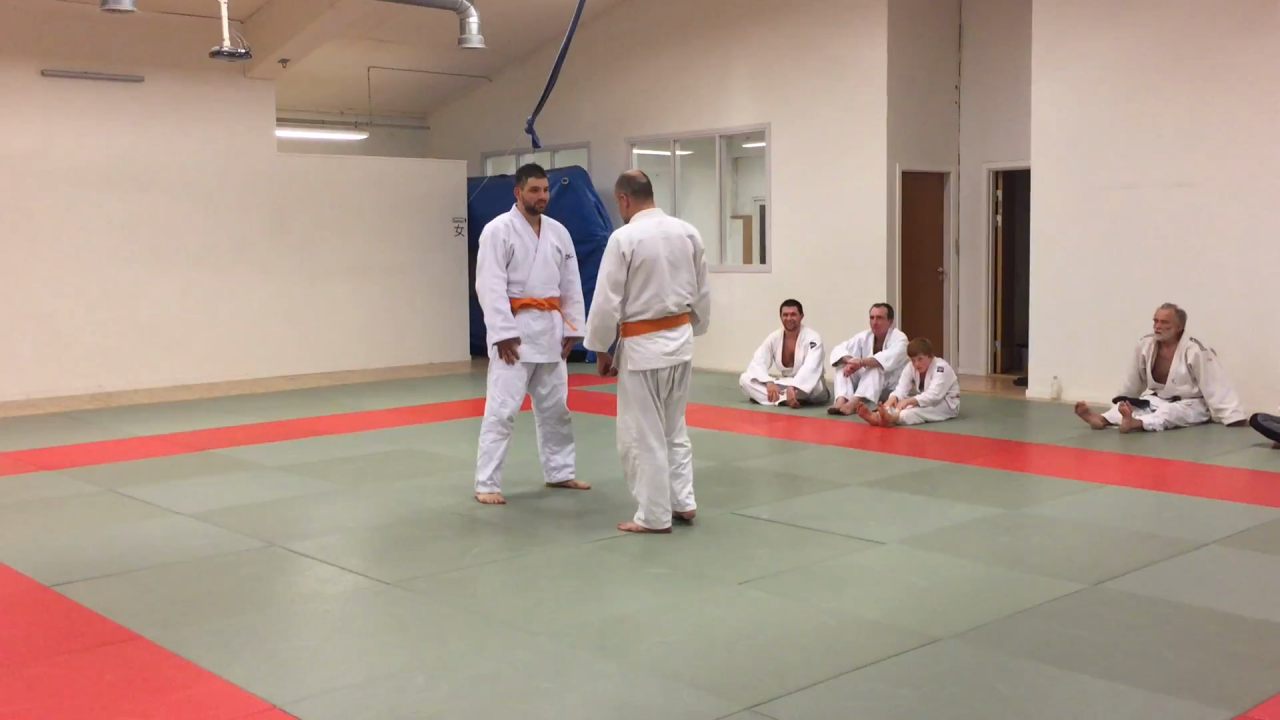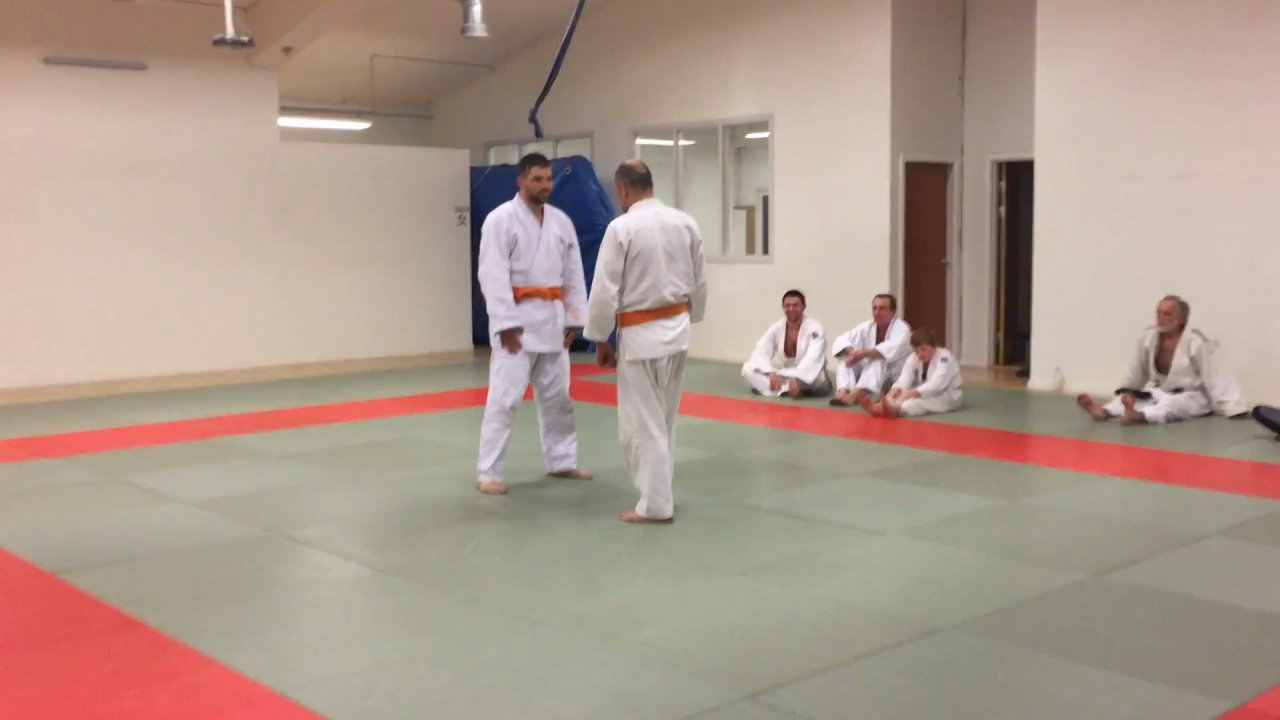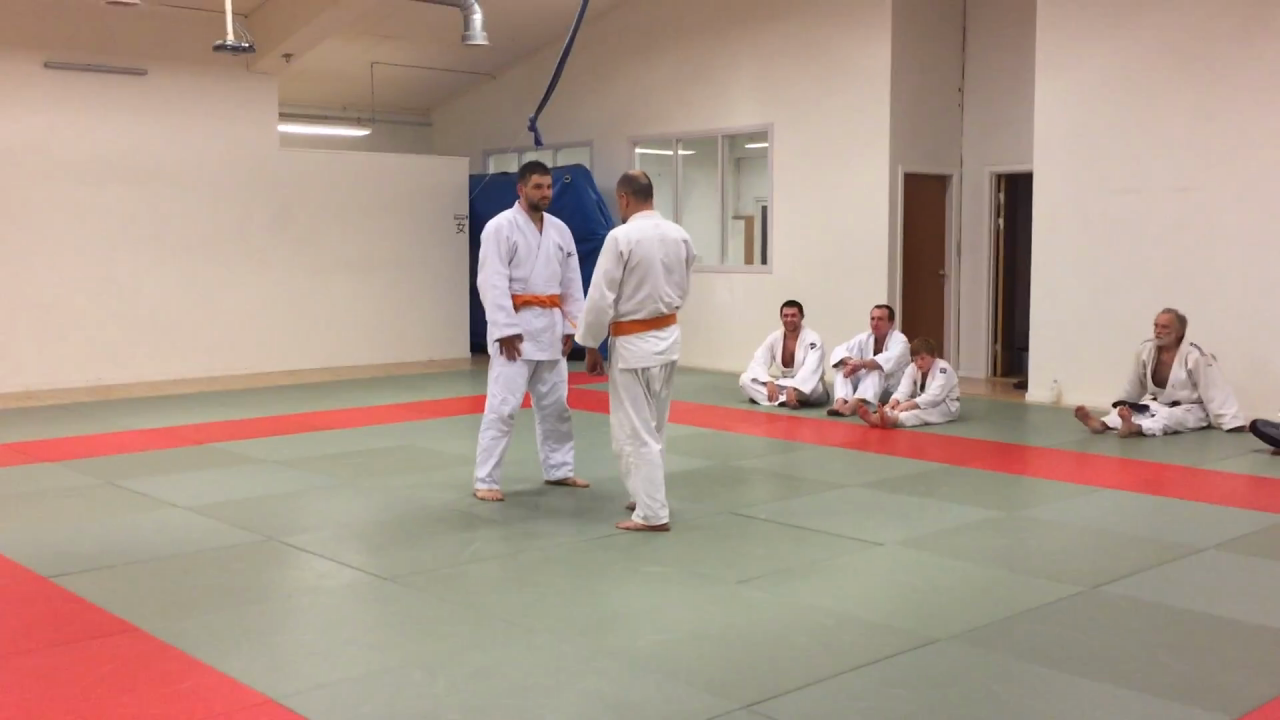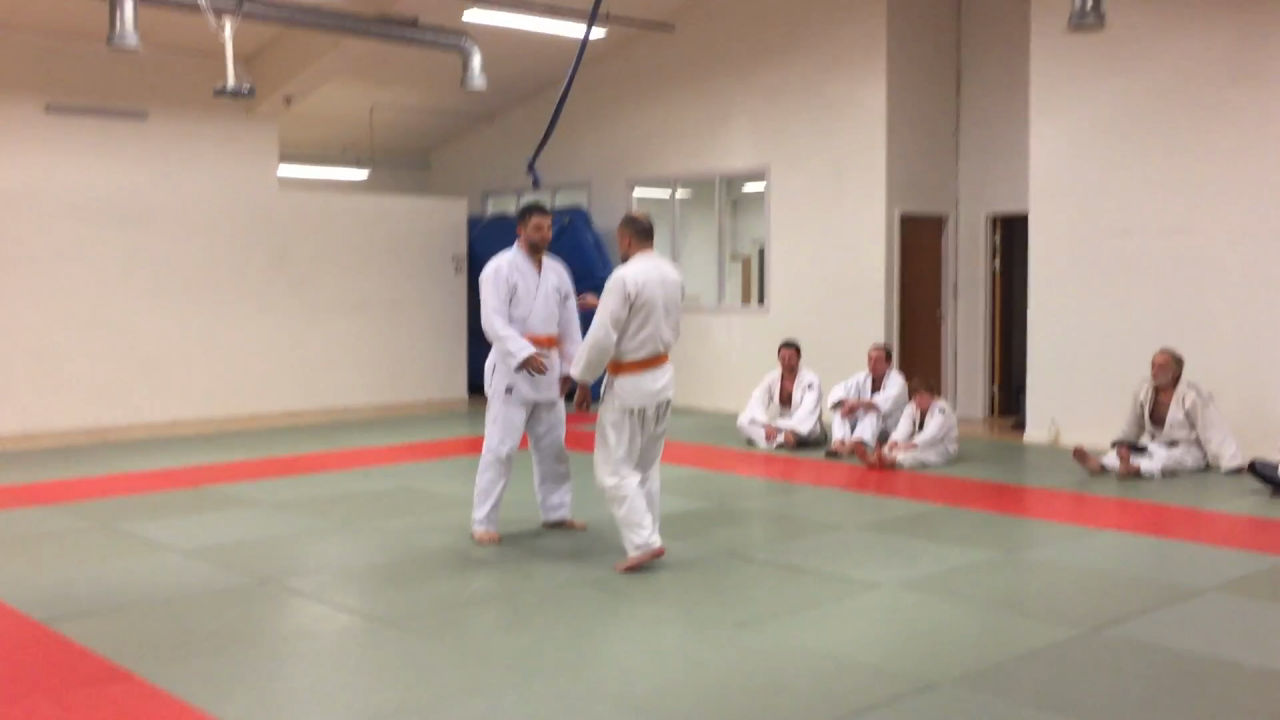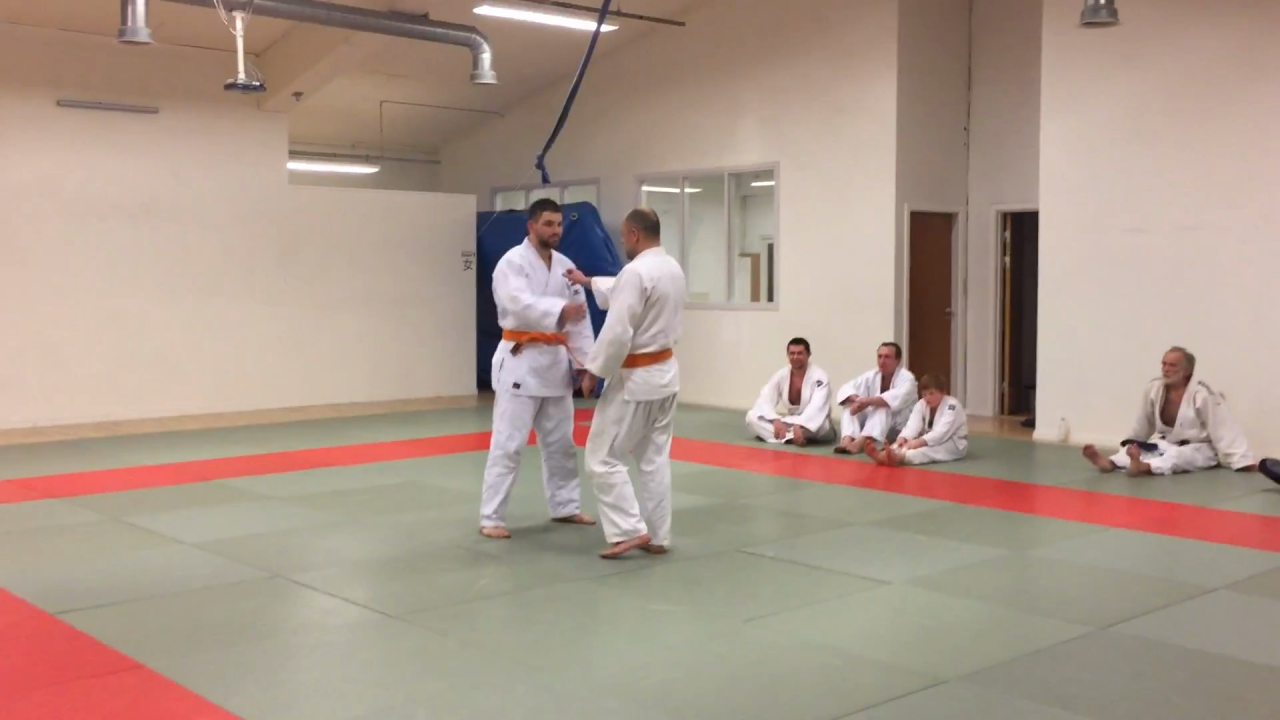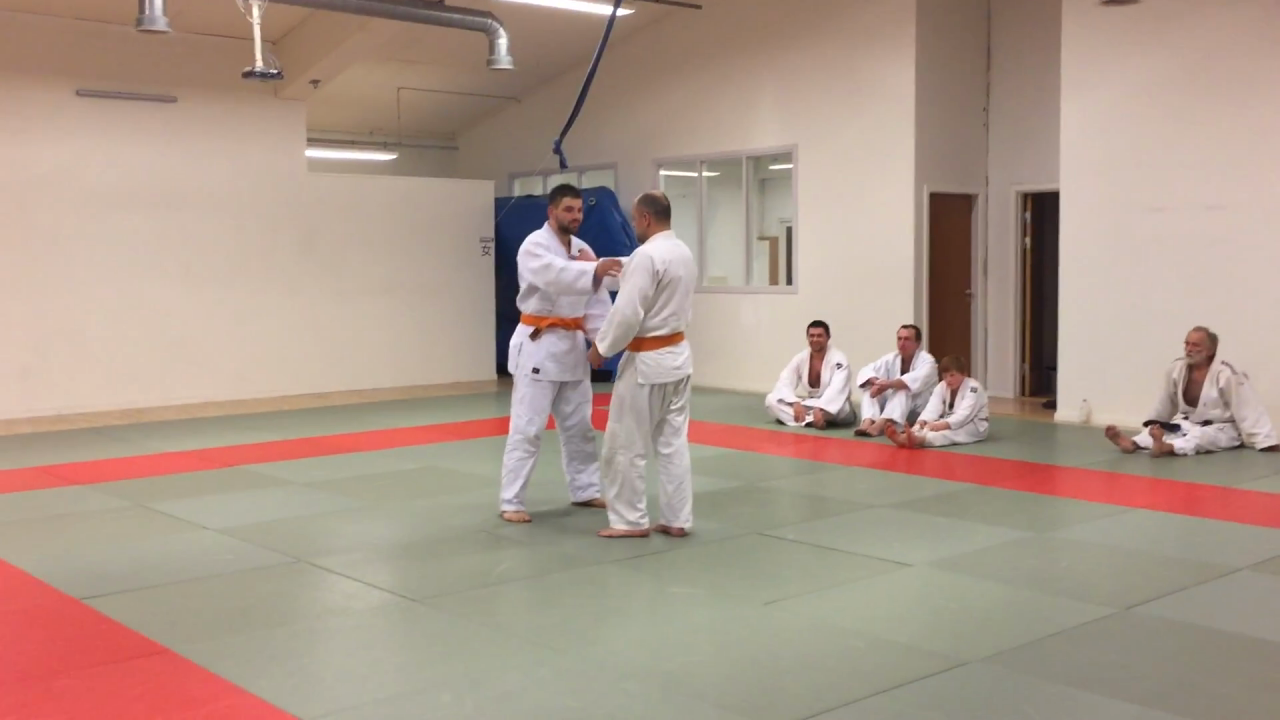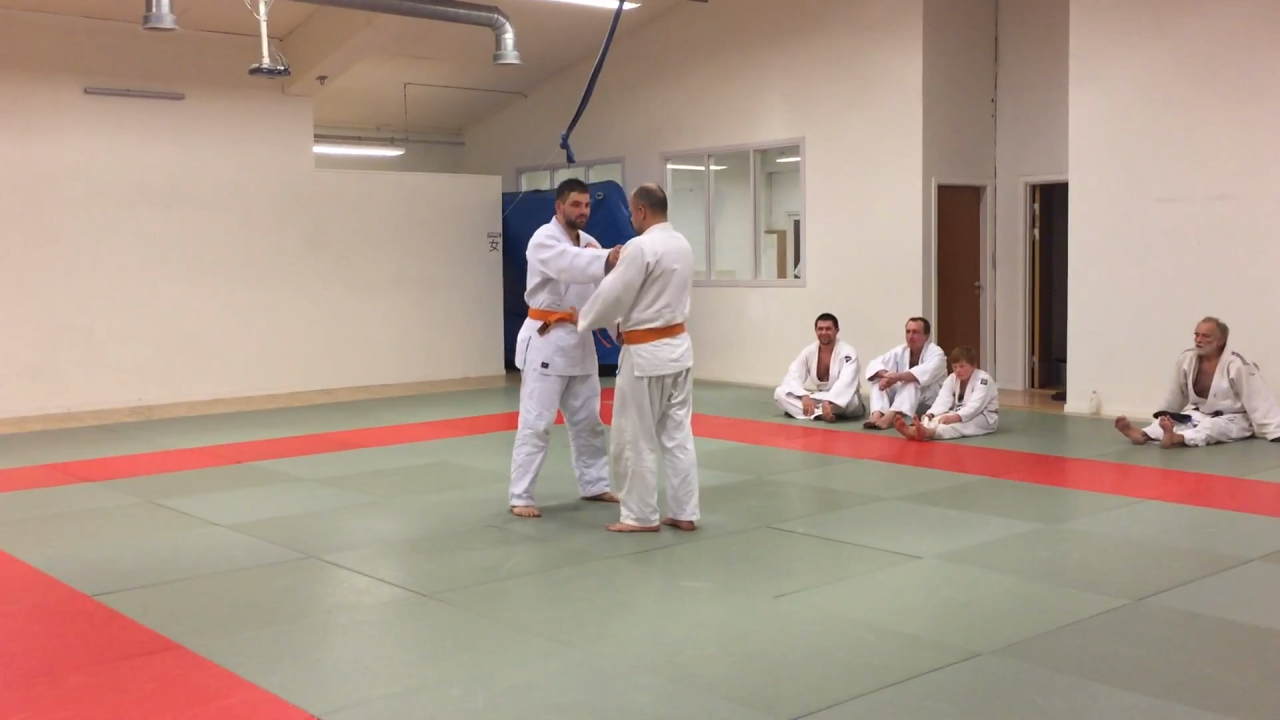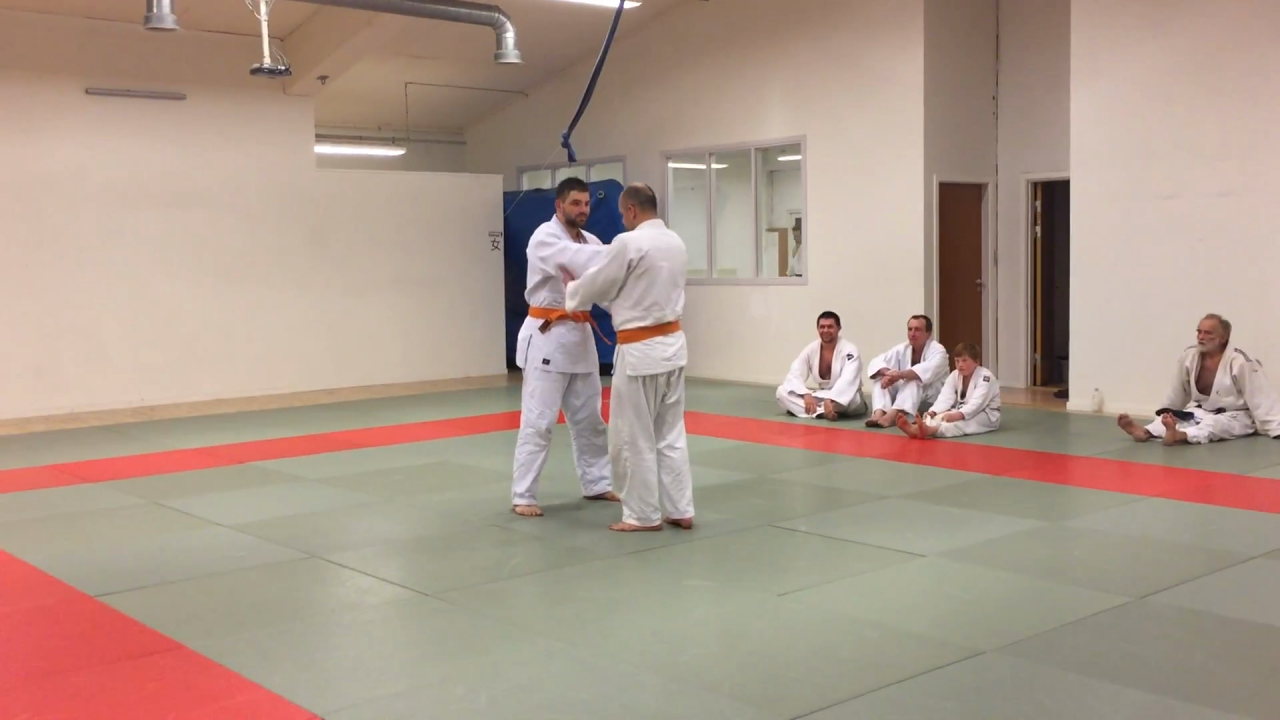
dt=0.2s
person 1, frame 1
left shoulder: (624, 238)
right shoulder: (687, 232)
left elbow: (607, 301)
right elbow: (701, 291)
left wrist: (601, 350)
left hip: (642, 345)
right hip: (680, 338)
left knee: (642, 435)
right knee: (674, 428)
left ankle: (654, 517)
right ankle: (683, 502)
person 1, frame 2
left shoulder: (621, 228)
right shoulder: (685, 222)
left elbow: (605, 291)
right elbow: (698, 282)
left wrist: (600, 340)
left hip: (641, 334)
right hip: (676, 327)
left knee: (643, 424)
right knee: (664, 418)
left ankle: (656, 505)
right ankle: (660, 493)
person 1, frame 3
left shoulder: (621, 237)
right shoulder: (680, 235)
left elbow: (601, 299)
left wrist: (590, 346)
left hip: (633, 342)
right hip: (668, 337)
left knee: (636, 432)
right knee: (653, 427)
left ankle: (652, 514)
right ankle: (647, 498)
person 1, frame 4
left shoulder: (625, 277)
right shoulder: (673, 275)
left elbow: (602, 337)
left wrist: (583, 381)
right wrist: (603, 305)
left hip: (629, 382)
right hip: (661, 376)
left knee: (615, 468)
right knee: (646, 465)
left ankle: (645, 541)
right ankle: (643, 537)
person 1, frame 5
left shoulder: (636, 271)
right shoulder: (673, 269)
left elbow: (617, 331)
left wrist: (594, 372)
right wrist: (591, 283)
left hip: (635, 376)
right hip: (665, 372)
left knee: (603, 456)
right knee: (655, 458)
left ankle: (631, 529)
right ankle: (656, 536)
person 1, frame 6
left shoulder: (647, 255)
right shoulder: (683, 252)
left elbow: (627, 313)
left wrist: (601, 348)
left hip: (647, 359)
right hip: (677, 354)
left knee: (625, 445)
right knee: (673, 442)
left ankle: (631, 520)
right ankle: (677, 519)
person 1, frame 7
left shoulder: (640, 246)
right shoulder: (682, 244)
left elbow: (612, 296)
left wrist: (584, 319)
left hip: (645, 352)
right hip: (678, 346)
left knee: (633, 439)
right knee: (677, 435)
left ankle: (641, 516)
right ankle: (685, 513)
person 1, frame 8
left shoulder: (628, 243)
right shoulder: (676, 242)
left elbow: (596, 286)
left wrist: (571, 287)
left hip: (640, 351)
right hip: (672, 343)
left knee: (633, 438)
right knee: (671, 435)
left ankle: (643, 515)
right ankle: (680, 510)
person 2, frame 1
left shoulder: (557, 231)
right shoulder: (498, 230)
left elbow: (570, 284)
right elbow: (490, 286)
left wrist: (572, 328)
right wrist: (503, 332)
left hip: (550, 328)
right hip: (514, 329)
left knee: (555, 407)
right knee: (502, 409)
left ankle: (559, 472)
right ankle: (486, 483)
person 2, frame 2
left shoulder: (560, 221)
right shoulder: (501, 219)
left elbow: (573, 273)
right elbow: (493, 275)
left wrist: (574, 317)
right wrist: (506, 321)
left hip: (552, 318)
right hip: (517, 318)
left knee: (557, 396)
right knee: (504, 398)
left ankle: (562, 461)
right ankle: (488, 472)
person 2, frame 3
left shoulder: (559, 229)
right shoulder: (501, 227)
left elbow: (571, 282)
right elbow: (492, 282)
left wrist: (572, 326)
right wrist: (506, 329)
left hip: (550, 326)
right hip: (515, 326)
left knee: (555, 404)
right knee: (502, 406)
left ankle: (559, 470)
right ankle: (485, 480)
person 2, frame 4
left shoulder: (558, 270)
right shoulder: (501, 267)
left elbow: (569, 322)
right elbow: (494, 320)
left wrist: (571, 368)
right wrist: (523, 355)
left hip: (548, 368)
right hip: (514, 367)
left knee: (553, 444)
right knee: (500, 447)
left ankle: (556, 511)
right ankle: (483, 522)
person 2, frame 5
left shoulder: (565, 266)
right shoulder: (513, 261)
left elbow: (580, 318)
right elbow: (520, 302)
left wrist: (584, 361)
right wrist: (560, 311)
left hip: (556, 363)
right hip: (521, 360)
left knee: (560, 441)
right knee: (508, 443)
left ankle: (565, 507)
right ankle: (491, 517)
person 2, frame 6
left shoulder: (583, 250)
right shoulder: (534, 245)
left elbow: (596, 301)
right elbow: (555, 276)
right wrist: (594, 271)
left hip: (572, 345)
right hip: (538, 345)
left knee: (579, 425)
right knee: (527, 427)
left ankle: (585, 491)
right ankle: (511, 502)
person 2, frame 7
left shoulder: (589, 245)
right shoulder: (544, 240)
right elbow: (568, 265)
right wrist: (606, 259)
left hip: (580, 339)
right hip: (546, 339)
left knee: (588, 419)
right knee: (536, 422)
left ankle: (594, 485)
right ankle: (521, 496)
person 2, frame 8
left shoulder: (589, 241)
right shoulder: (544, 237)
right elbow: (570, 258)
right wrist: (609, 254)
left hip: (580, 336)
right hip: (546, 337)
left knee: (589, 418)
right knee: (538, 421)
left ankle: (597, 484)
right ankle: (523, 496)
